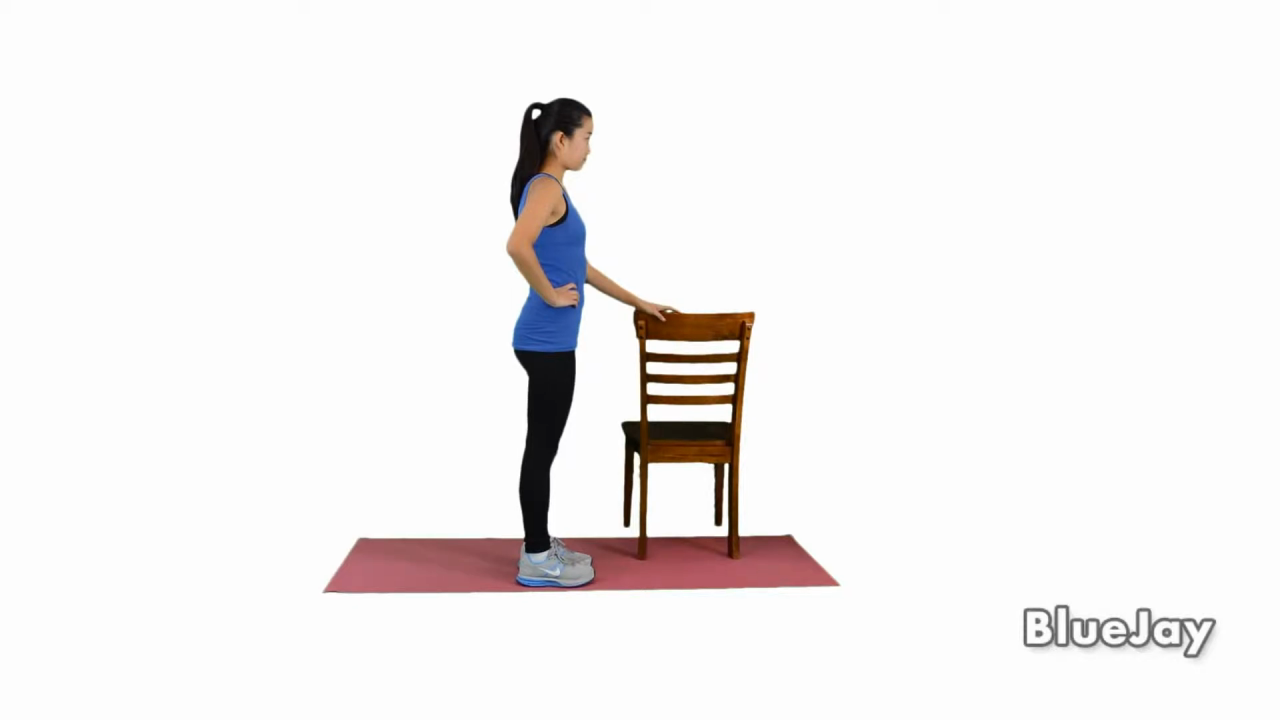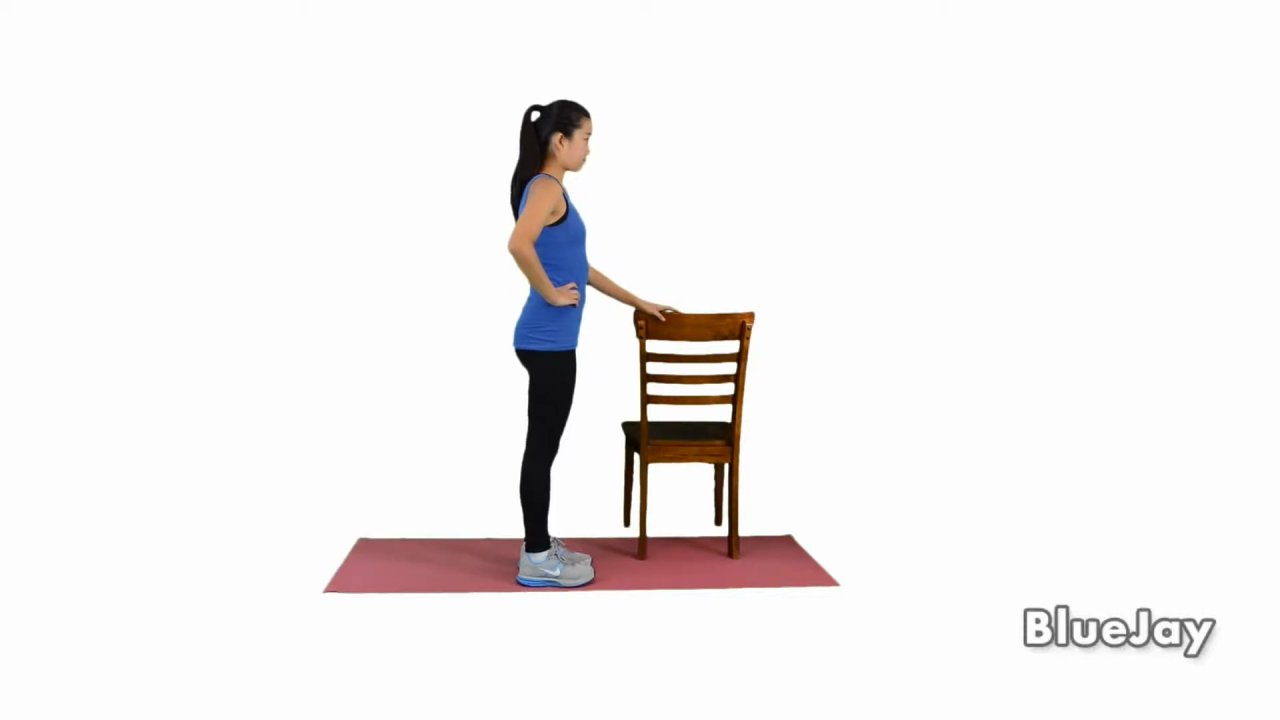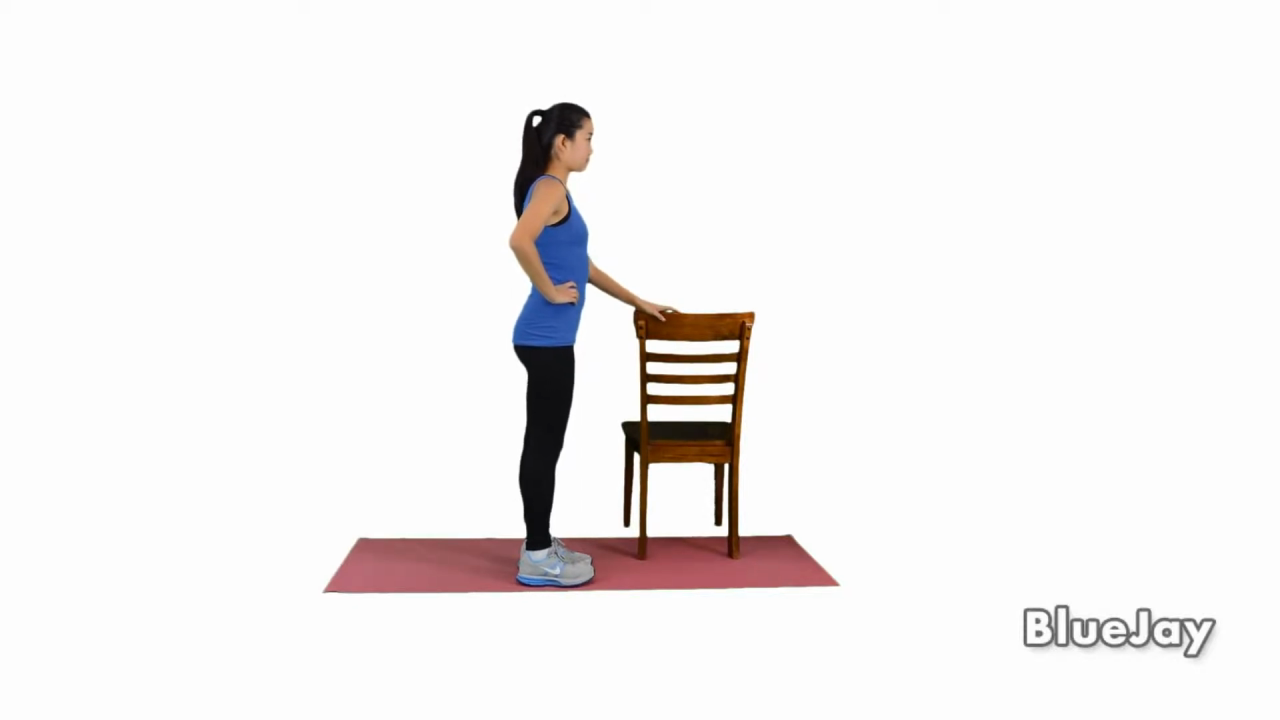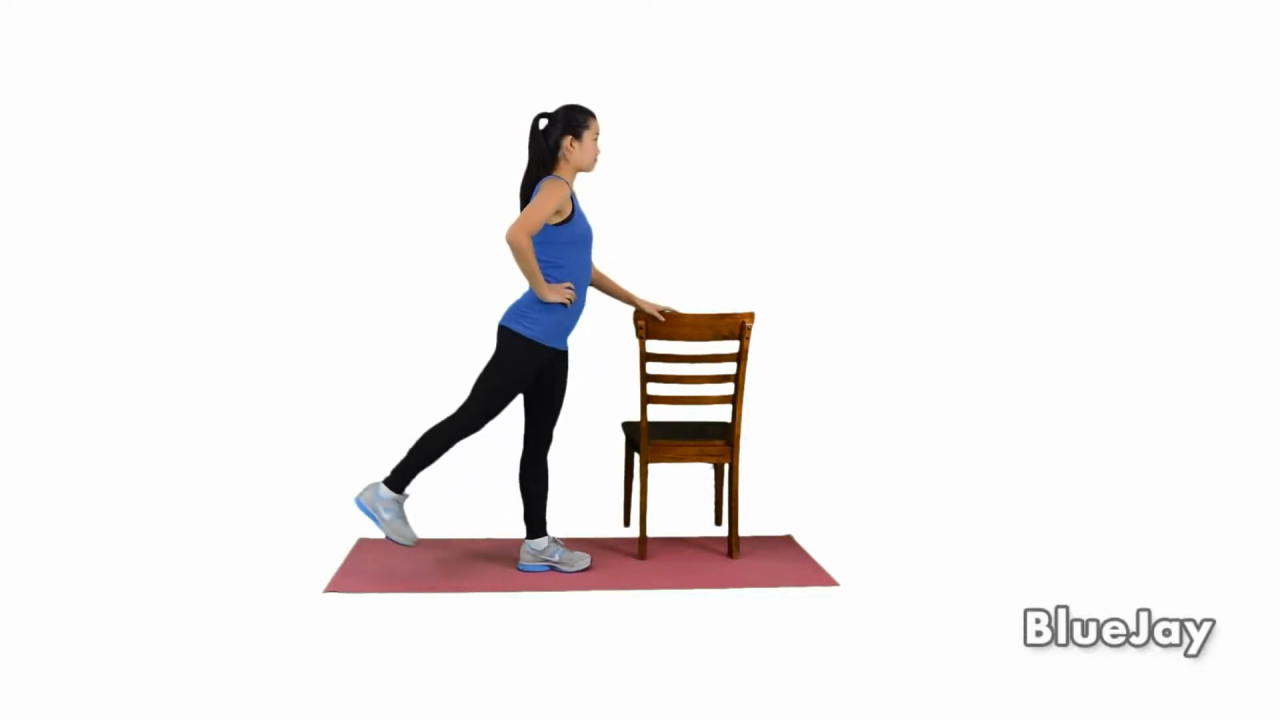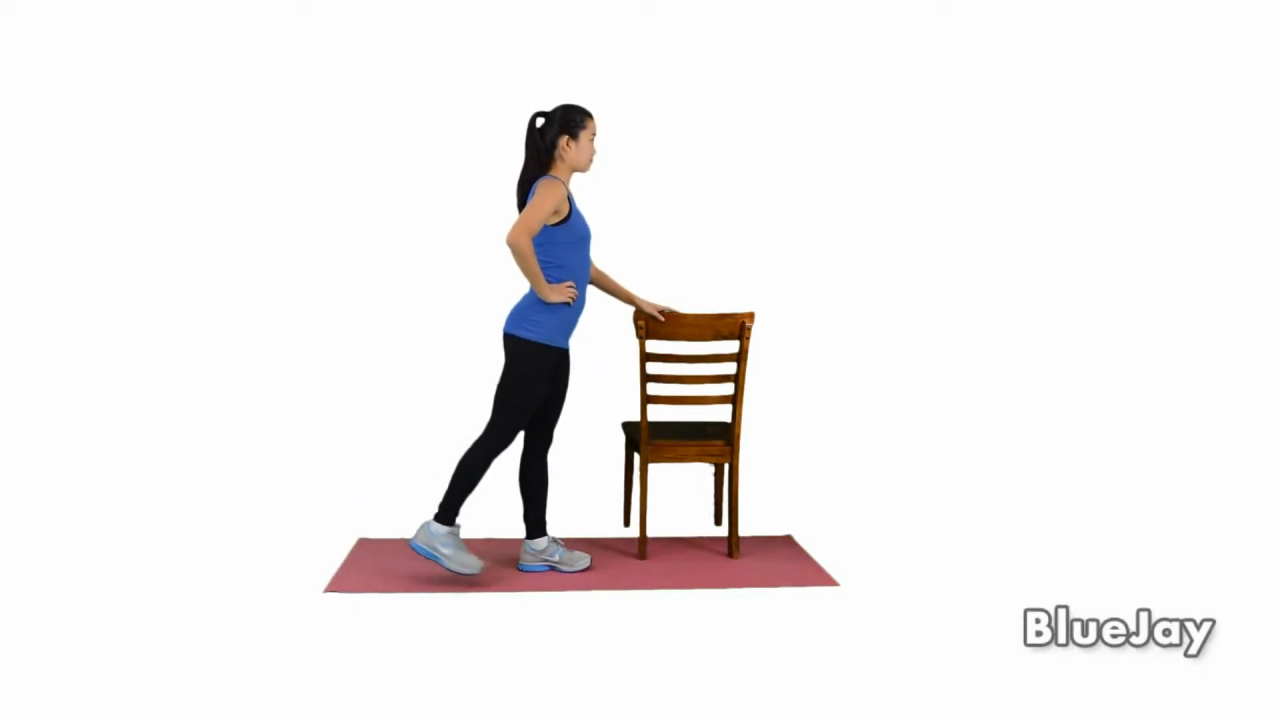
dt=1s
person 1, frame 1
left shoulder: (551, 189)
right shoulder: (545, 187)
left elbow: (581, 267)
right elbow: (518, 245)
left wrist: (639, 303)
right wrist: (549, 295)
left hip: (552, 339)
right hip: (547, 340)
left knee: (543, 446)
right knee: (541, 448)
left ankle: (540, 546)
right ankle: (536, 561)
person 1, frame 2
left shoulder: (551, 189)
right shoulder: (545, 187)
left elbow: (580, 268)
right elbow: (518, 244)
left wrist: (639, 303)
right wrist: (549, 294)
left hip: (553, 339)
right hip: (547, 340)
left knee: (544, 446)
right knee: (541, 447)
left ankle: (540, 546)
right ankle: (536, 560)
person 1, frame 3
left shoulder: (556, 191)
right shoulder: (549, 188)
left elbow: (583, 266)
right elbow: (519, 241)
left wrist: (640, 303)
right wrist: (548, 291)
left hip: (551, 337)
right hip: (545, 338)
left knee: (544, 443)
right knee: (544, 444)
left ankle: (541, 544)
right ankle: (536, 557)
person 1, frame 4
left shoulder: (565, 193)
right shoulder: (554, 188)
left elbow: (583, 269)
right elbow: (517, 235)
left wrist: (636, 301)
right wrist: (541, 289)
left hip: (551, 342)
right hip: (529, 334)
left knee: (539, 443)
right knee: (470, 418)
left ankle: (537, 545)
right ankle: (387, 492)
person 1, frame 5
left shoulder: (560, 192)
right shoulder: (550, 187)
left elbow: (583, 266)
right elbow: (517, 239)
left wrist: (636, 301)
right wrist: (543, 290)
left hip: (552, 340)
right hip: (534, 336)
left knee: (538, 442)
right knee: (500, 433)
left ankle: (537, 545)
right ankle: (438, 528)
